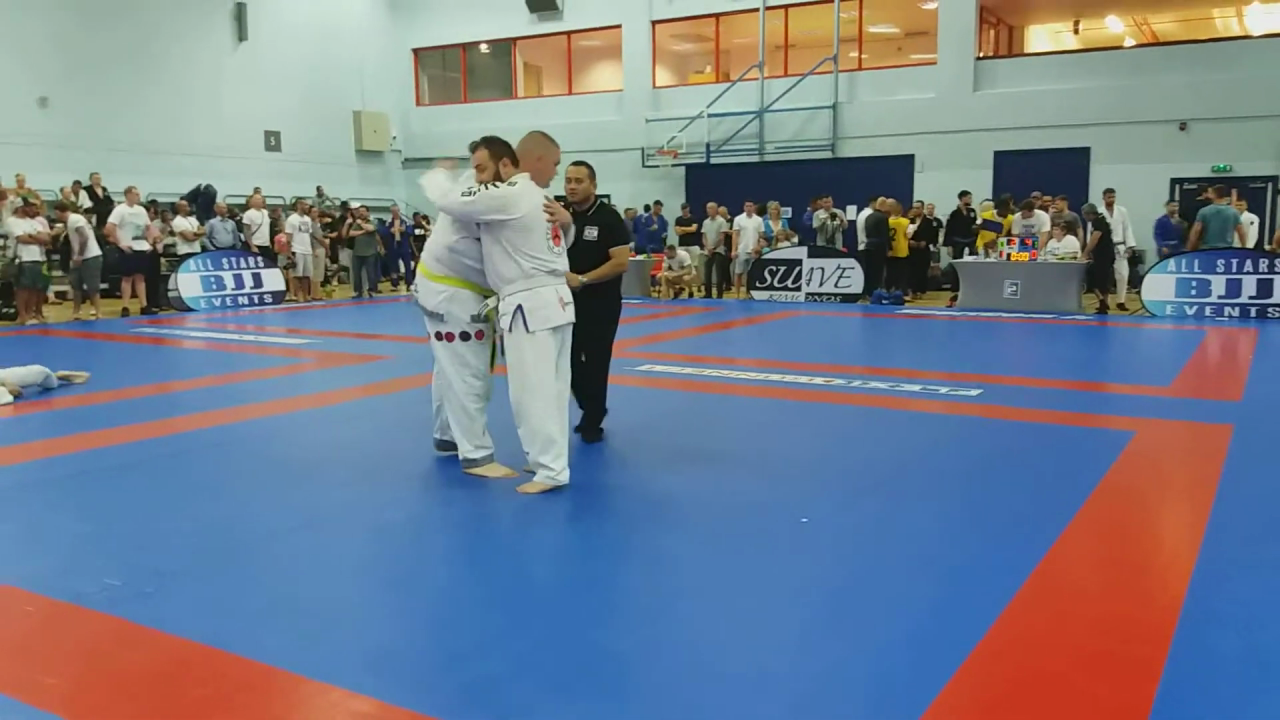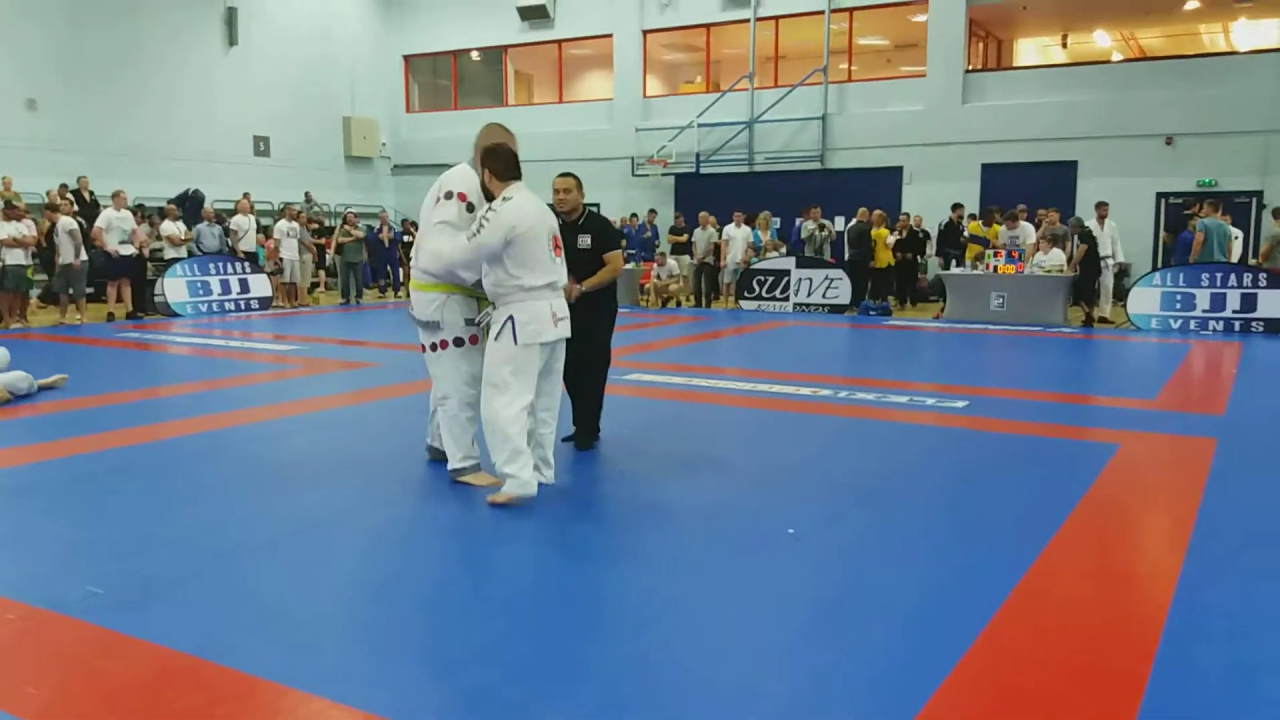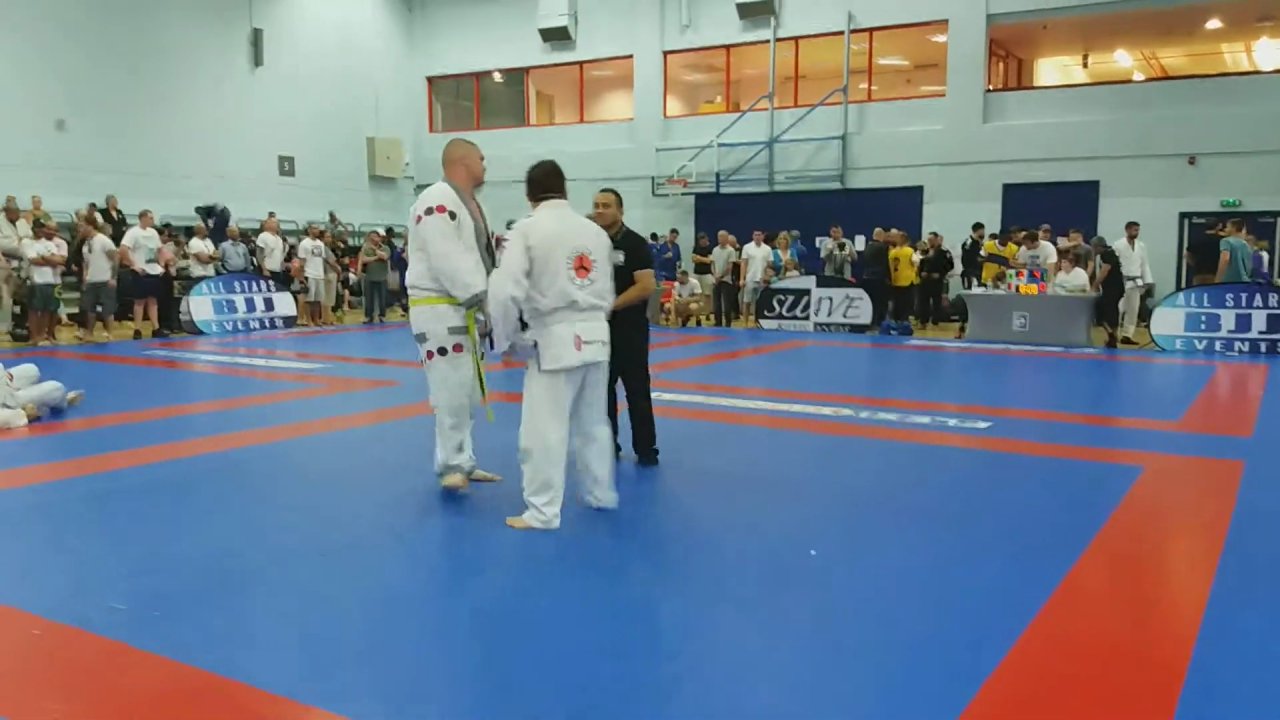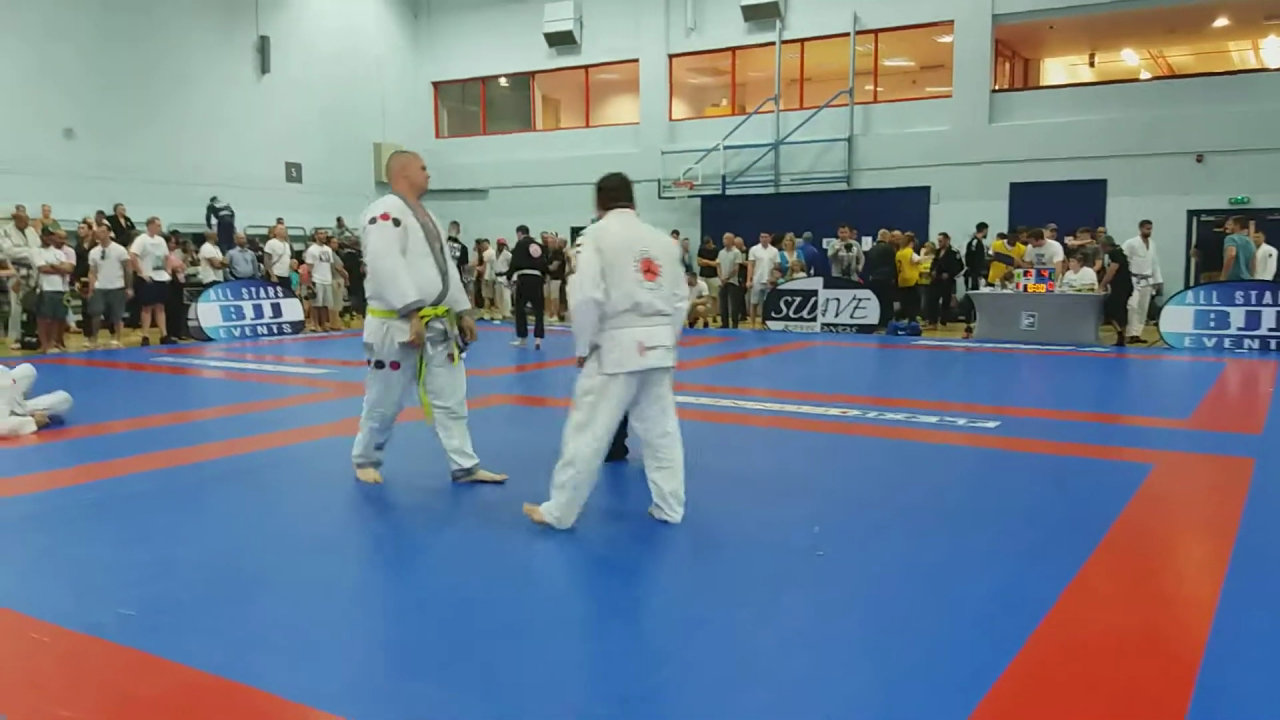
dt=0.4s
person 1, frame 1
left shoulder: (507, 195)
right shoulder: (534, 197)
left elbow: (446, 199)
left wrist: (437, 174)
left hip: (530, 306)
right hip: (555, 300)
left knee: (532, 390)
right knee: (551, 387)
left ankle: (551, 469)
right ankle: (548, 459)
person 1, frame 2
left shoulder: (503, 211)
right shoulder: (540, 209)
left elbow: (461, 255)
left wrist: (428, 255)
left hip: (522, 317)
right hip: (553, 313)
left knee: (503, 399)
right knee: (544, 401)
left ankle: (519, 480)
right ankle: (538, 469)
person 1, frame 3
left shoulder: (527, 229)
right shoulder: (597, 231)
left elbow: (506, 291)
right elbow: (607, 292)
left wrist: (502, 340)
left hip: (553, 339)
right hip: (596, 336)
left knee: (545, 430)
right knee: (593, 419)
left ankle: (541, 511)
right ankle: (601, 493)
person 1, frame 4
left shoulder: (597, 235)
right shoulder: (665, 240)
left elbow: (584, 295)
right elbow: (681, 300)
left wrist: (584, 346)
left hip: (616, 345)
right hip: (659, 345)
left knee: (587, 430)
right knee: (660, 431)
left ankle: (560, 509)
right ankle: (669, 506)
person 2, frame 1
right shoulder: (489, 185)
right elbow: (457, 240)
left hip: (459, 287)
right hip: (452, 289)
left knee: (453, 369)
right knee: (468, 375)
left ankle: (447, 436)
right ankle: (476, 455)
person 2, frame 2
left shoulder: (483, 187)
right shoulder: (459, 183)
right elbow: (441, 243)
right wrist: (486, 277)
left hip: (461, 296)
right hip: (442, 295)
left knee: (455, 378)
right knee: (459, 382)
left ankle: (440, 443)
right ankle: (463, 463)
person 2, frame 3
left shoulder: (472, 203)
right shoulder: (438, 199)
right elbow: (446, 258)
left wrist: (481, 306)
right wrist: (481, 300)
left hip: (467, 312)
right hip: (440, 310)
left knee: (468, 389)
right knee: (454, 387)
left ankle: (459, 462)
right ankle: (450, 464)
person 2, frame 4
left shoulder: (424, 215)
right shoulder: (383, 212)
left elbow: (445, 267)
right elbow: (386, 267)
left wrist: (462, 310)
right wrist: (409, 312)
left hip: (436, 324)
right hip: (395, 324)
left knee: (451, 397)
right knee: (384, 400)
left ankle: (466, 466)
right ankle: (365, 458)
person 3, frame 1
left shoulder: (609, 218)
left elbow: (621, 262)
left wrist: (583, 279)
left hip: (601, 303)
left knee: (595, 363)
right knee: (568, 358)
left ankle: (592, 423)
right ankle: (592, 412)
person 3, frame 2
left shoulder: (599, 225)
left elbow: (615, 266)
left wrist: (581, 288)
left hip: (598, 308)
right hip: (566, 309)
left knee: (594, 367)
right knee: (571, 370)
left ankle: (588, 429)
right ankle: (583, 426)
person 3, frame 3
left shoulder: (635, 243)
left elbow: (646, 286)
left wrist: (609, 305)
left hip: (629, 327)
left knee: (636, 388)
left ankle: (646, 447)
person 3, frame 4
left shoulder: (644, 245)
right shoulder: (601, 244)
left elbow: (657, 288)
right elbow: (592, 284)
left wrist: (623, 305)
left hip: (638, 329)
right hip: (611, 328)
left knee: (644, 389)
right knee: (611, 389)
left ankle: (651, 448)
right ankle: (614, 446)
